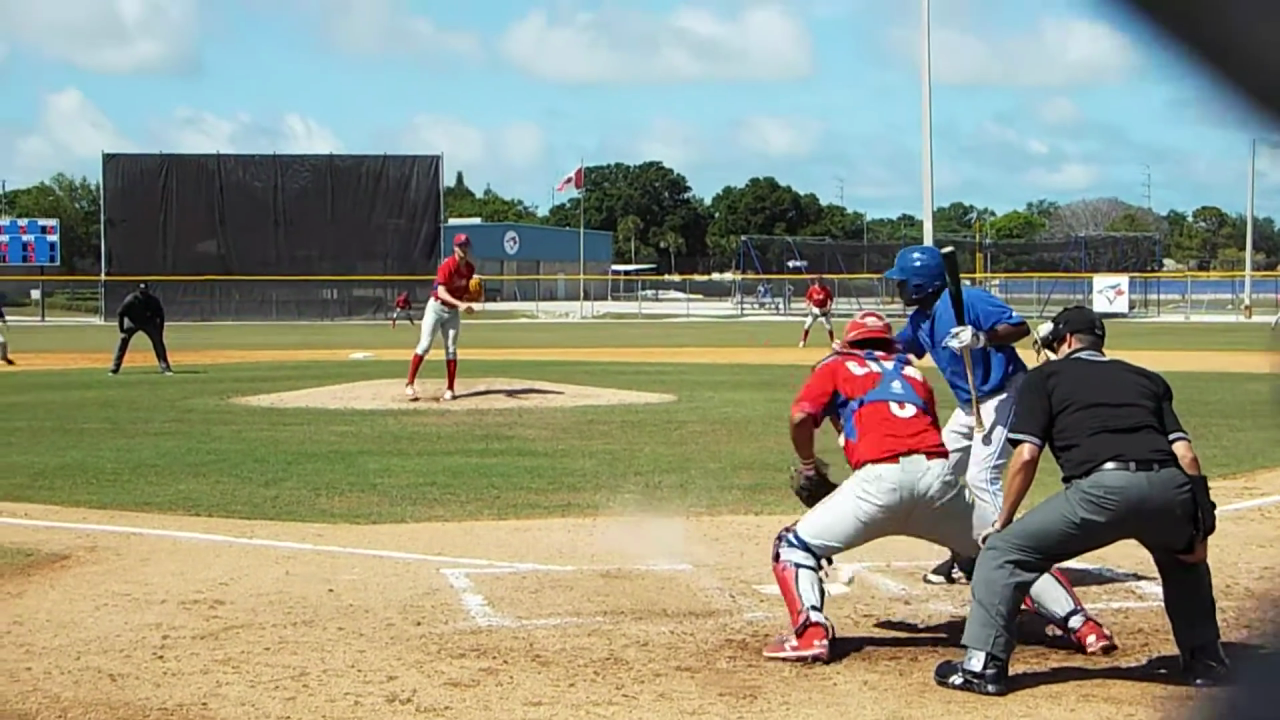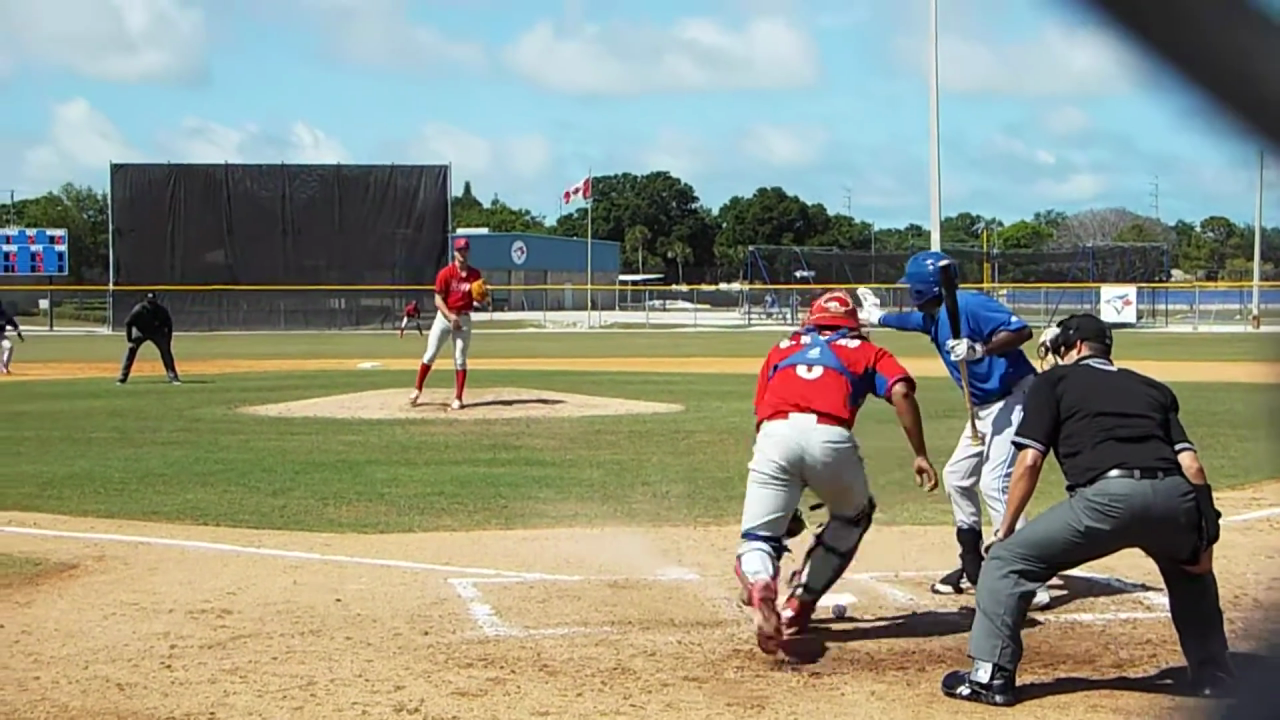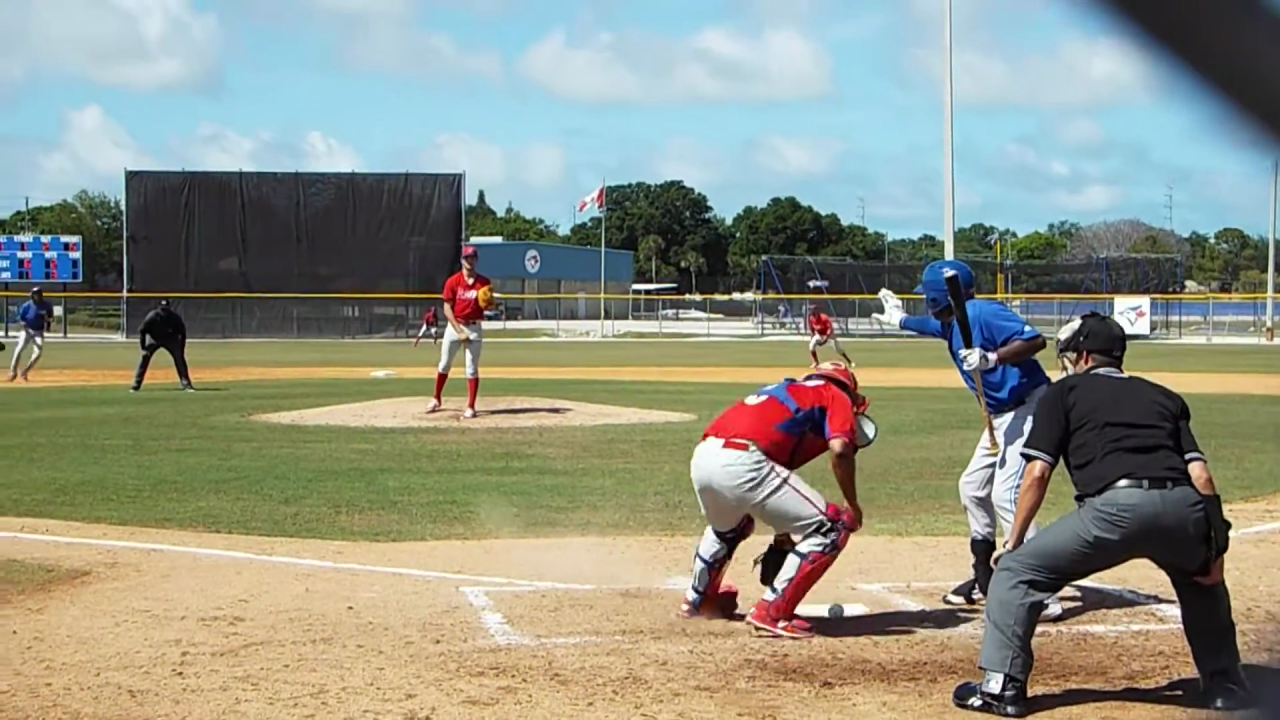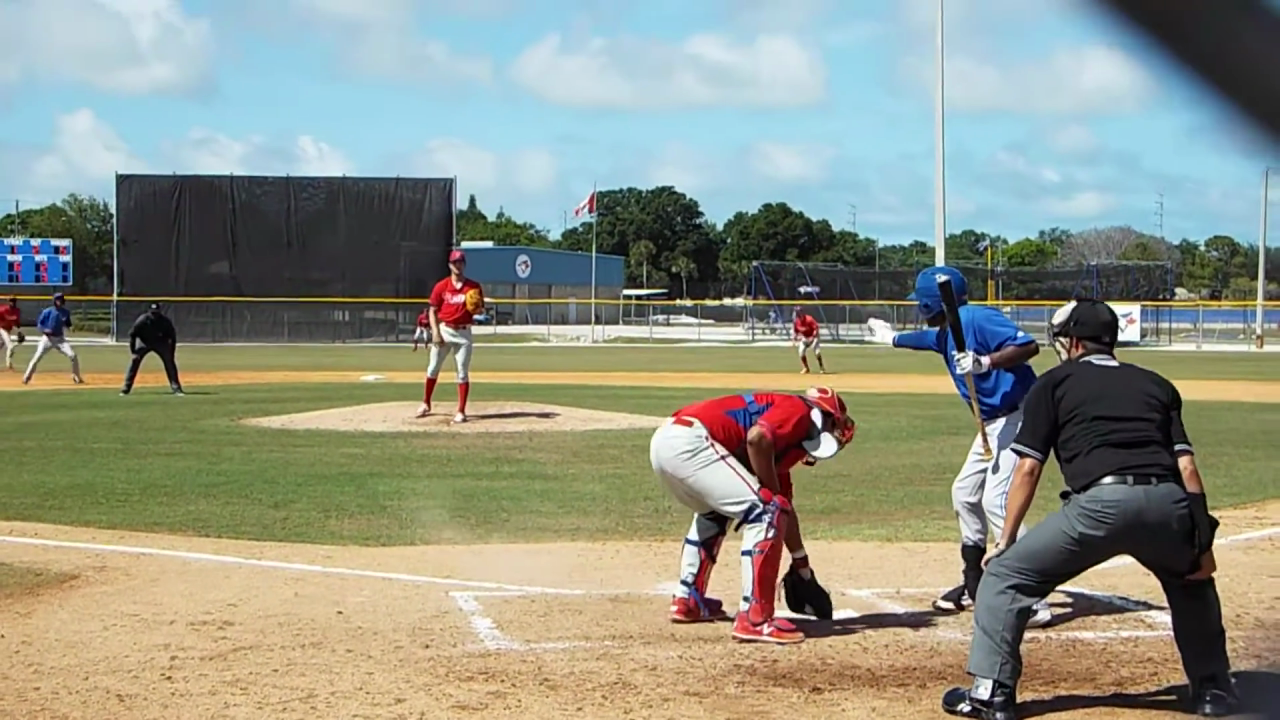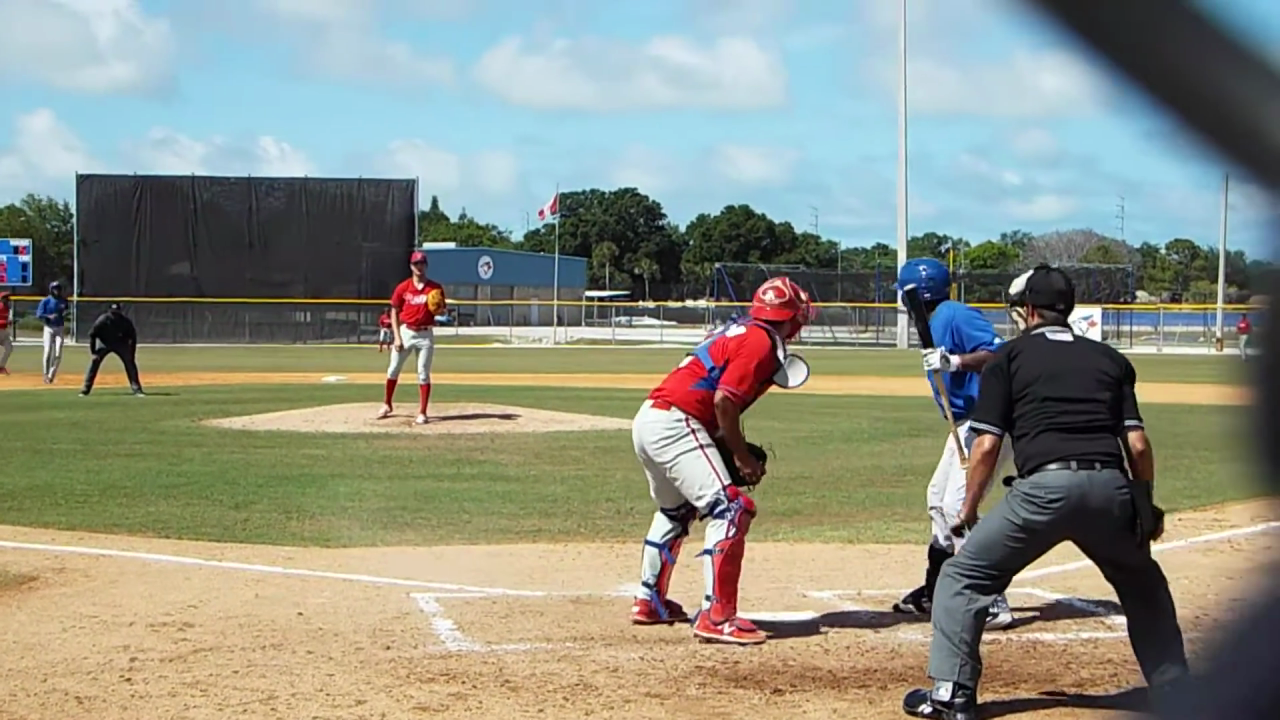
dt=0.3s
person 1, frame 1
left shoulder: (1046, 376)
right shoulder: (1147, 379)
left elbow: (1026, 456)
right elbow: (1185, 454)
left wrist: (1002, 522)
right wrist: (1199, 526)
left hip: (1102, 489)
right hip: (1170, 488)
left knee: (1002, 551)
right knee: (1184, 556)
left ankle: (983, 666)
right ankle: (1206, 661)
person 1, frame 2
left shoulder: (1054, 381)
right shoulder: (1154, 389)
left elbow: (1029, 461)
right elbow: (1191, 466)
left wrist: (1004, 530)
right wrist: (1203, 536)
left hip: (1106, 497)
right hip: (1173, 498)
left knee: (1007, 560)
right knee: (1189, 567)
left ankle: (991, 676)
right ankle: (1213, 672)
person 1, frame 3
left shoulder: (1064, 392)
right shoulder: (1164, 396)
left elbow: (1038, 472)
right elbow: (1200, 475)
left wrist: (1014, 540)
right wrist: (1213, 547)
left hip: (1116, 507)
right hip: (1183, 508)
left knee: (1016, 570)
right knee: (1202, 577)
left ankle: (1001, 687)
right ankle: (1226, 686)
person 1, frame 4
left shoulder: (1054, 382)
right shoulder: (1156, 384)
left elbow: (1028, 467)
right elbow: (1187, 467)
left wrist: (1006, 539)
right wrist: (1201, 542)
left hip: (1100, 503)
right hip: (1168, 503)
left knee: (1005, 574)
right knee: (1191, 582)
person 1, frame 5
left shoulder: (1009, 357)
right shoulder: (1110, 359)
left elbow: (985, 445)
right elbow: (1138, 445)
left wrist: (968, 510)
right wrist: (1147, 509)
left hip: (1044, 486)
right hip: (1109, 487)
left knee: (963, 577)
right knee: (1144, 585)
person 2, frame 1
left shoulder: (964, 299)
right shoulder: (920, 319)
left elbow: (1019, 327)
right elbow: (905, 349)
left wrist: (980, 339)
left hip: (999, 399)
right hip: (969, 405)
left knee: (981, 479)
right ankle: (963, 558)
person 2, frame 2
left shoulder: (968, 304)
right shoulder: (933, 317)
left elbow: (1022, 331)
right elbow: (911, 319)
left wrist: (981, 349)
right wrist: (879, 317)
left hip: (1014, 399)
right hip: (986, 406)
left knee: (995, 485)
right knee: (957, 477)
right ankle: (973, 567)
person 2, frame 3
left shoulder: (983, 312)
right shoulder: (953, 324)
left elbow: (1036, 341)
right elbow: (935, 325)
left wrist: (991, 358)
right wrist: (901, 320)
left hip: (1029, 409)
right hip: (1001, 416)
left knee: (1006, 495)
right knee: (972, 487)
right ankle: (984, 579)
person 2, frame 4
left shoulder: (976, 317)
right shoulder: (947, 332)
left elbow: (1029, 346)
right elbow: (932, 338)
left wrist: (986, 362)
right wrist: (894, 338)
left hip: (1020, 417)
right hip: (994, 422)
left knee: (997, 501)
right knee: (965, 493)
left ankle: (1031, 602)
right ankle: (975, 585)
person 2, frame 5
left shoulder: (957, 315)
right shoulder: (937, 322)
left wrist: (956, 362)
right hip: (965, 423)
left knee: (958, 506)
right knee: (939, 499)
left ankle: (992, 606)
right ankle: (933, 591)
person 3, frame 1
left shoulder: (836, 367)
right shoulder: (913, 374)
left elbow: (801, 417)
left wrist: (807, 465)
left hip: (881, 479)
right hip: (937, 476)
left knee: (793, 548)
left ankle: (811, 636)
person 3, frame 2
left shoulder: (782, 348)
right shoulder: (866, 350)
right elbow: (900, 391)
left wrist: (778, 487)
right wrist: (920, 454)
left hip: (778, 438)
right hip: (832, 439)
left knee: (758, 540)
right knee: (852, 516)
left ankle: (764, 594)
right ankle: (799, 604)
person 3, frame 3
right shoulder: (837, 399)
right elbow: (840, 449)
left wrist: (782, 536)
right wrist: (851, 502)
left hip: (703, 459)
right hip: (740, 463)
left knee: (731, 518)
right knee: (833, 528)
left ankle: (698, 596)
right ankle: (773, 612)
person 3, frame 4
left shoulder: (789, 444)
right shoulder: (799, 410)
right elbow: (756, 439)
left wrist: (800, 561)
right wrist: (771, 493)
left hip: (666, 440)
right hip: (689, 442)
left knee: (714, 511)
right knee: (766, 511)
left ankle: (687, 601)
right ankle: (755, 619)
person 3, frame 5
left shoulder: (741, 333)
right shoulder: (760, 341)
right elbow: (724, 401)
left wrist: (737, 452)
right wrist: (741, 456)
left hip: (650, 420)
right hip: (673, 425)
left knee: (674, 512)
right knee: (730, 512)
left ankle: (650, 602)
right ankle: (717, 617)
